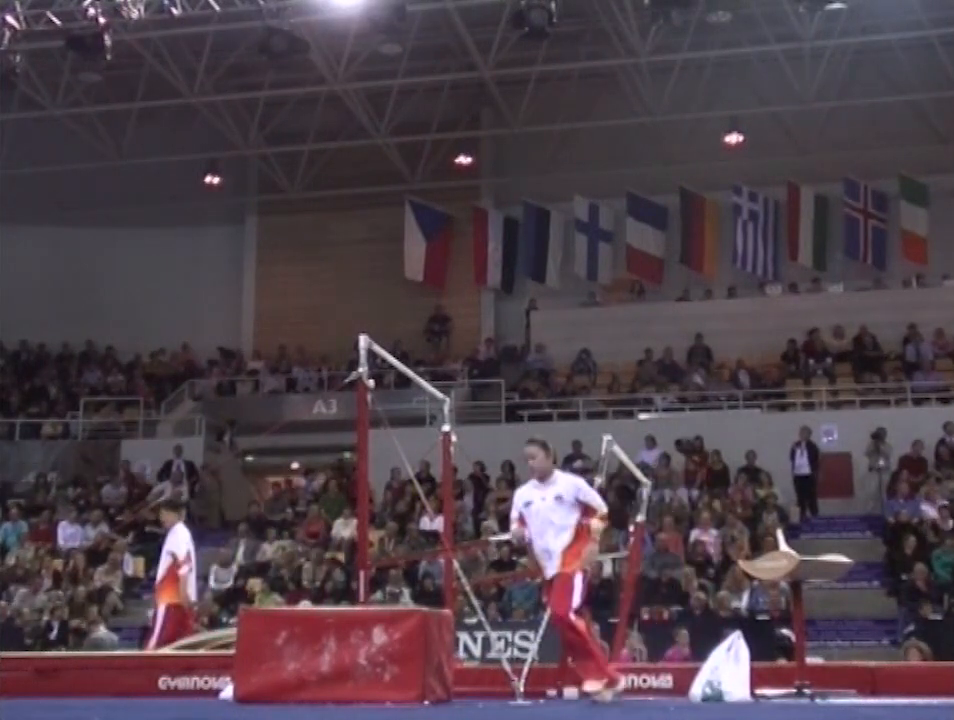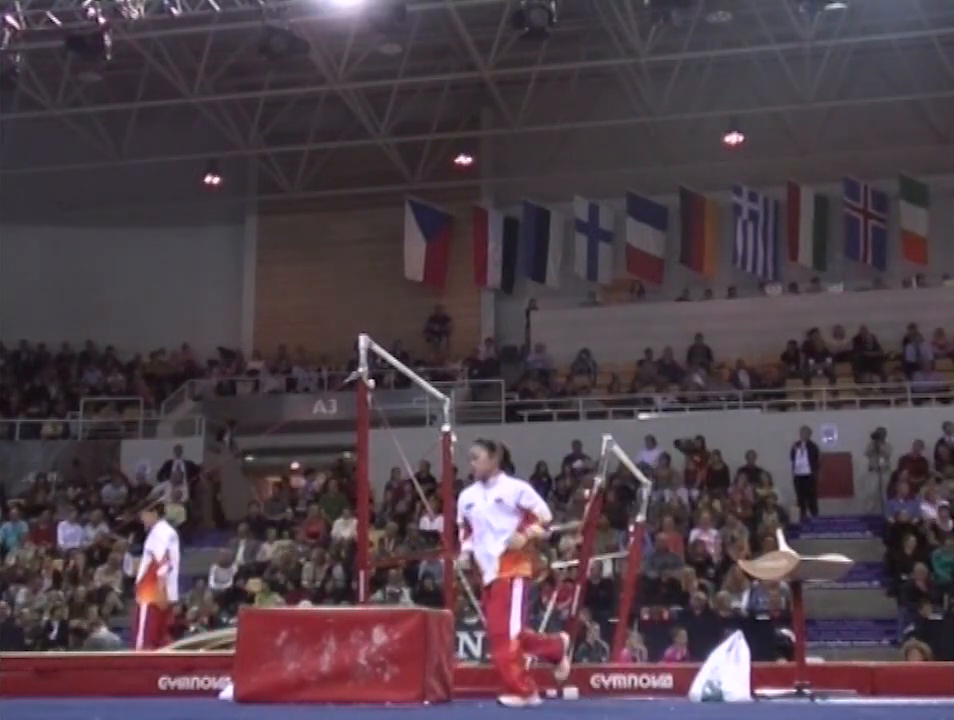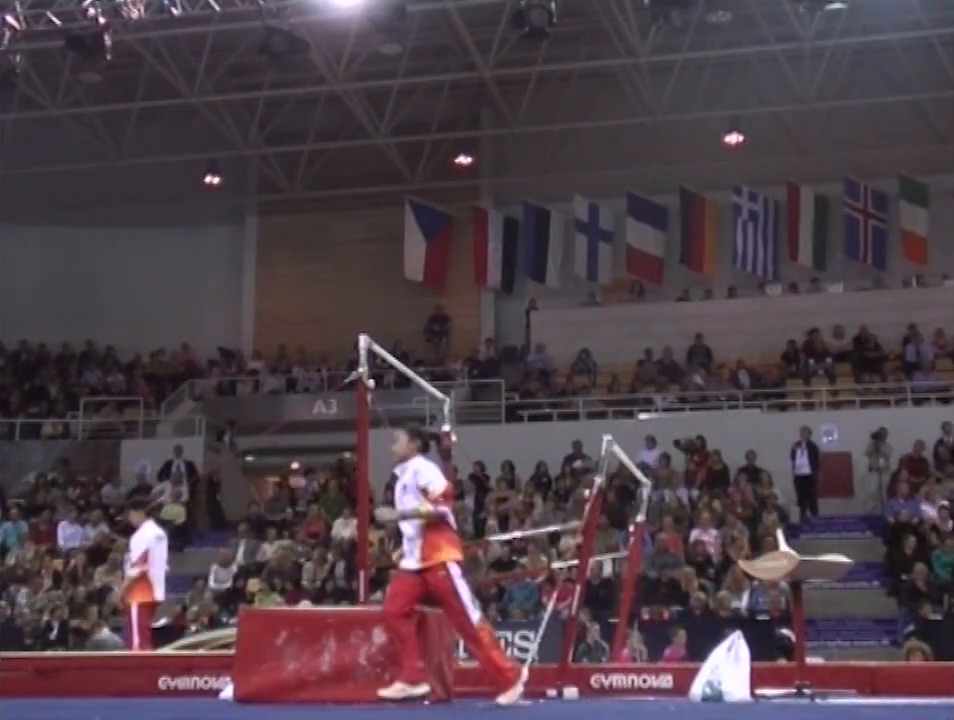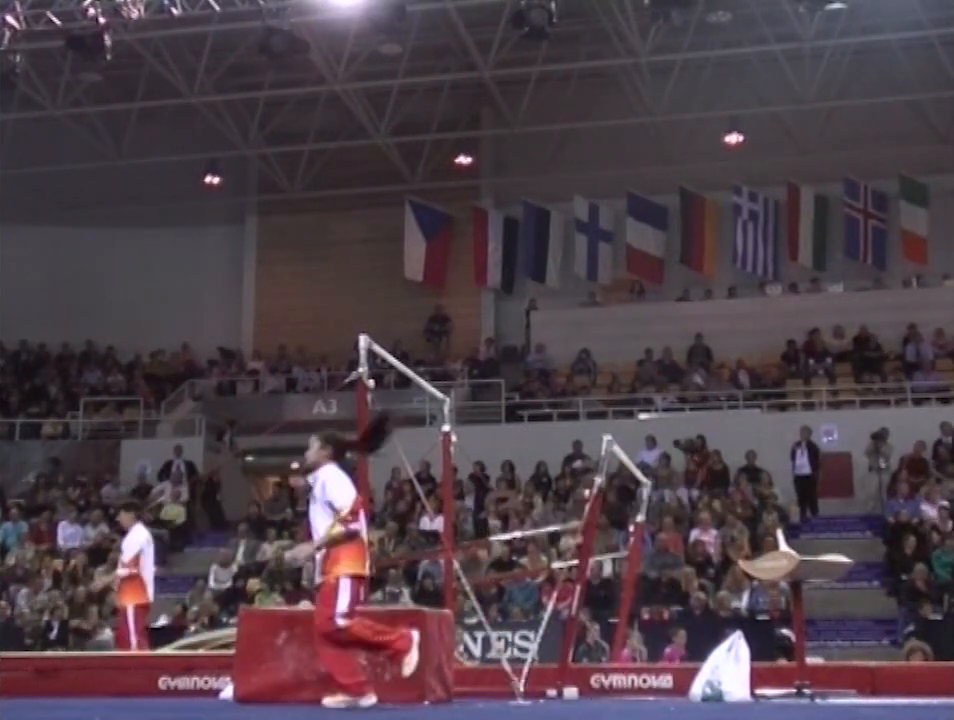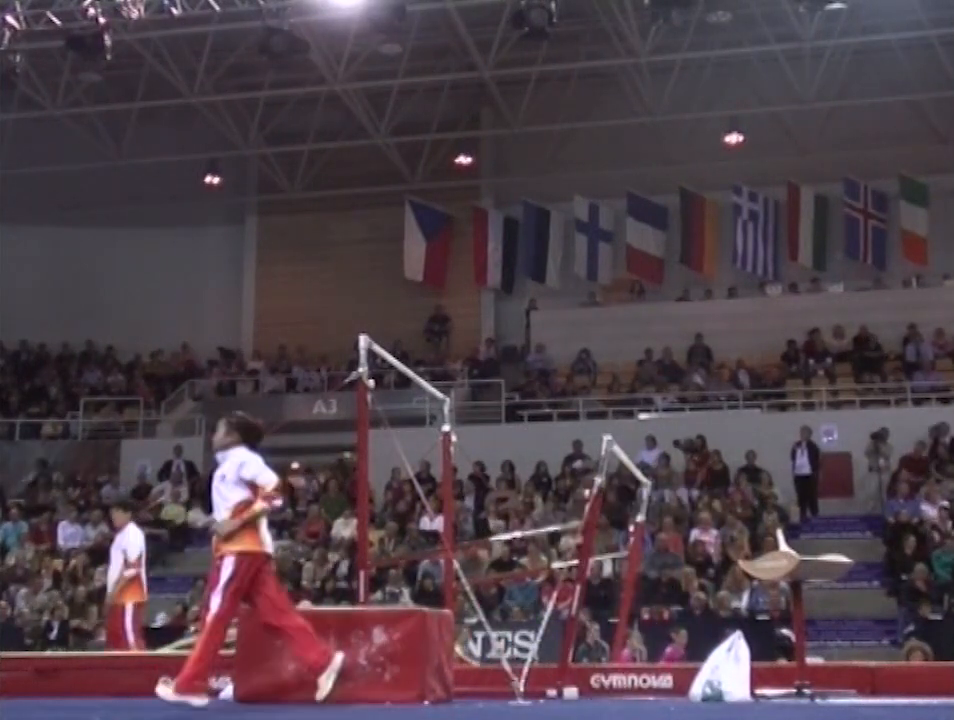
dt=0.2s
person 1, frame 1
left shoulder: (573, 484)
right shoulder: (522, 494)
left elbow: (599, 511)
right elbow: (516, 527)
left wrist: (593, 542)
right wrist: (518, 536)
left hip: (573, 562)
right hip: (548, 566)
left knee: (564, 613)
right knee: (568, 623)
left ankle: (596, 674)
right ankle: (608, 677)
person 1, frame 2
left shoulder: (516, 488)
right shoulder: (466, 496)
left elbow: (543, 519)
right elbow: (465, 532)
left wrist: (523, 539)
right wrist: (465, 555)
left hip: (513, 569)
right hip: (488, 573)
left knee: (505, 630)
right knee: (501, 631)
left ankle: (522, 690)
right ankle: (555, 648)
person 1, frame 3
left shoulder: (423, 468)
right shoulder: (405, 475)
left elbow: (441, 502)
left wrist: (399, 512)
left hip: (440, 555)
right hip: (414, 558)
left knee: (466, 617)
right knee: (395, 611)
left ankle: (510, 677)
right ankle: (412, 678)
person 1, frame 4
left shoulder: (331, 479)
right shoulder: (320, 483)
left elbow: (352, 519)
left wrist: (314, 546)
right wrist: (307, 549)
left hip: (346, 562)
right hip: (335, 563)
left knee: (334, 622)
right knee: (324, 629)
left ankle: (402, 641)
right ankle: (357, 689)
person 1, frame 5
left shoulder: (244, 460)
right shoulder: (227, 466)
left elbow: (274, 495)
left wrist: (236, 523)
right wrist: (209, 523)
left hip: (243, 547)
right hip: (246, 548)
left knee: (216, 610)
right knee: (275, 610)
left ankle: (190, 687)
right ankle: (324, 661)
